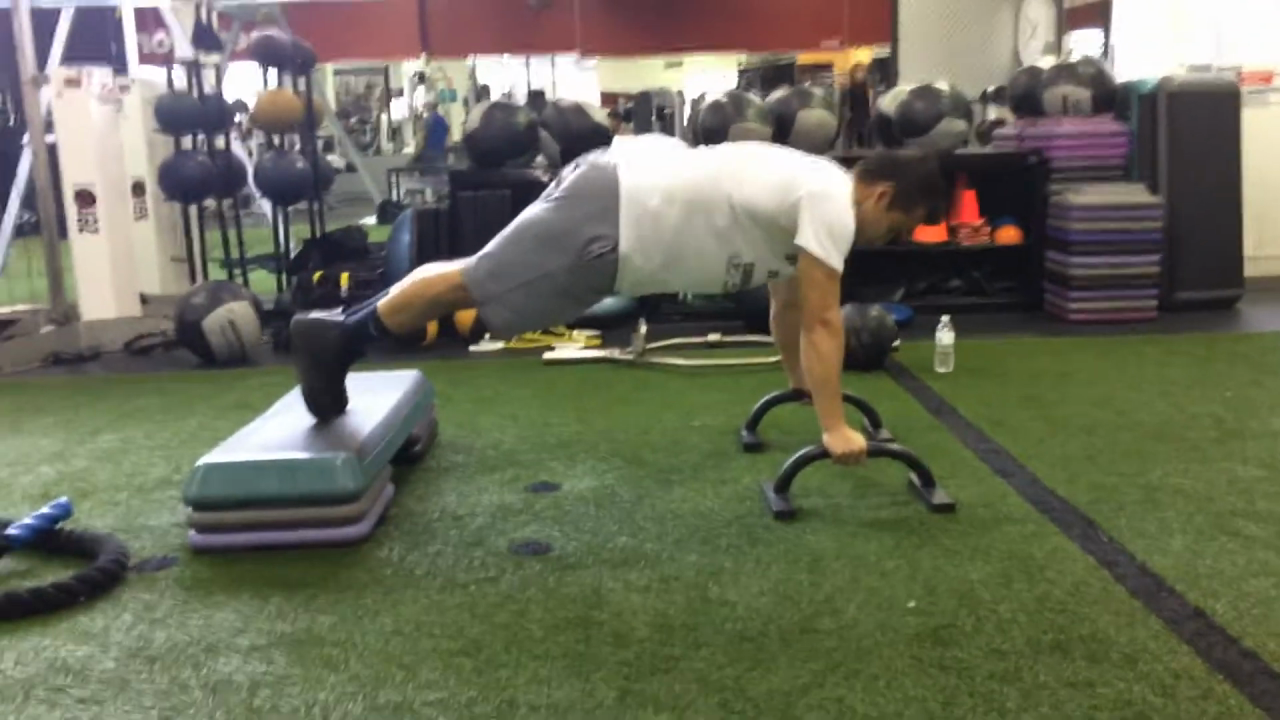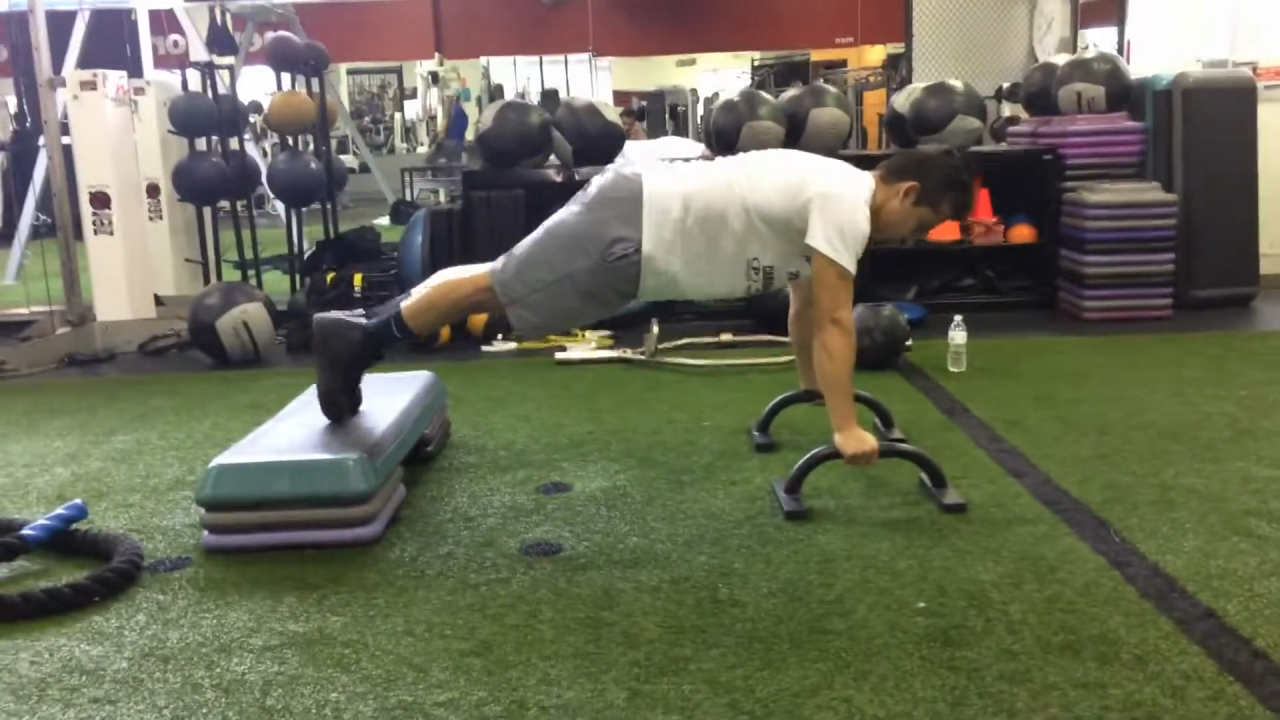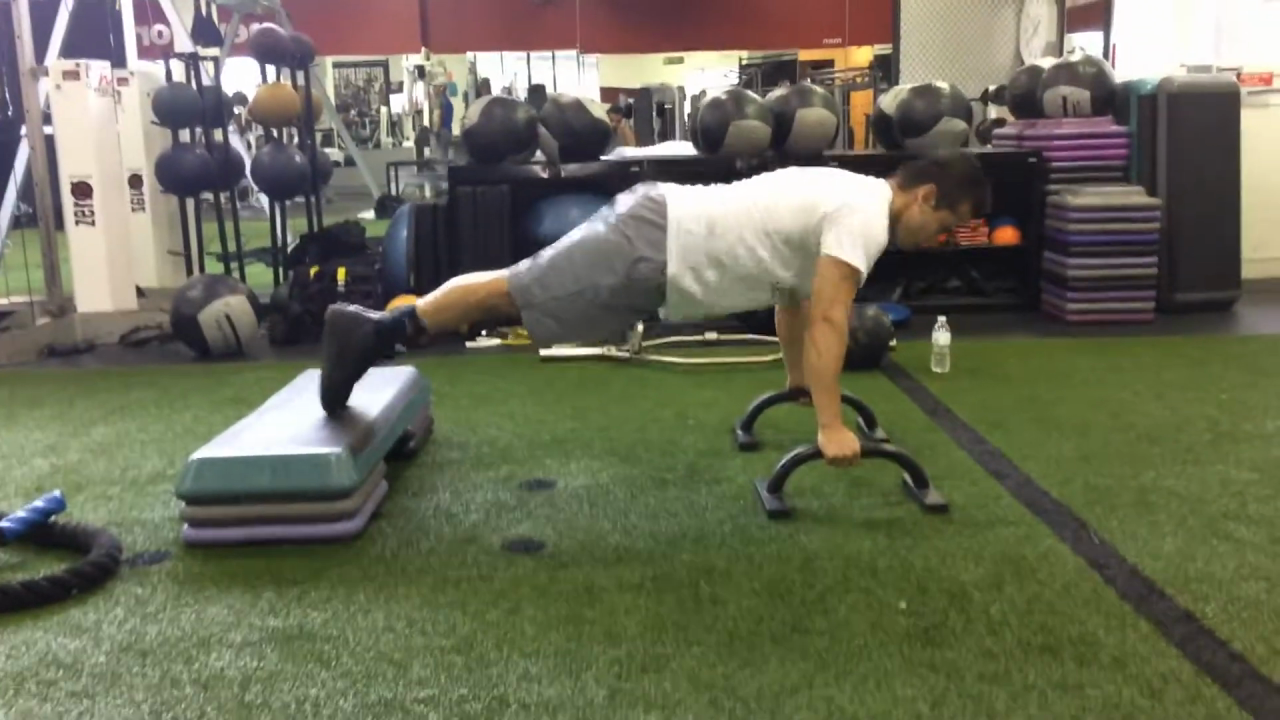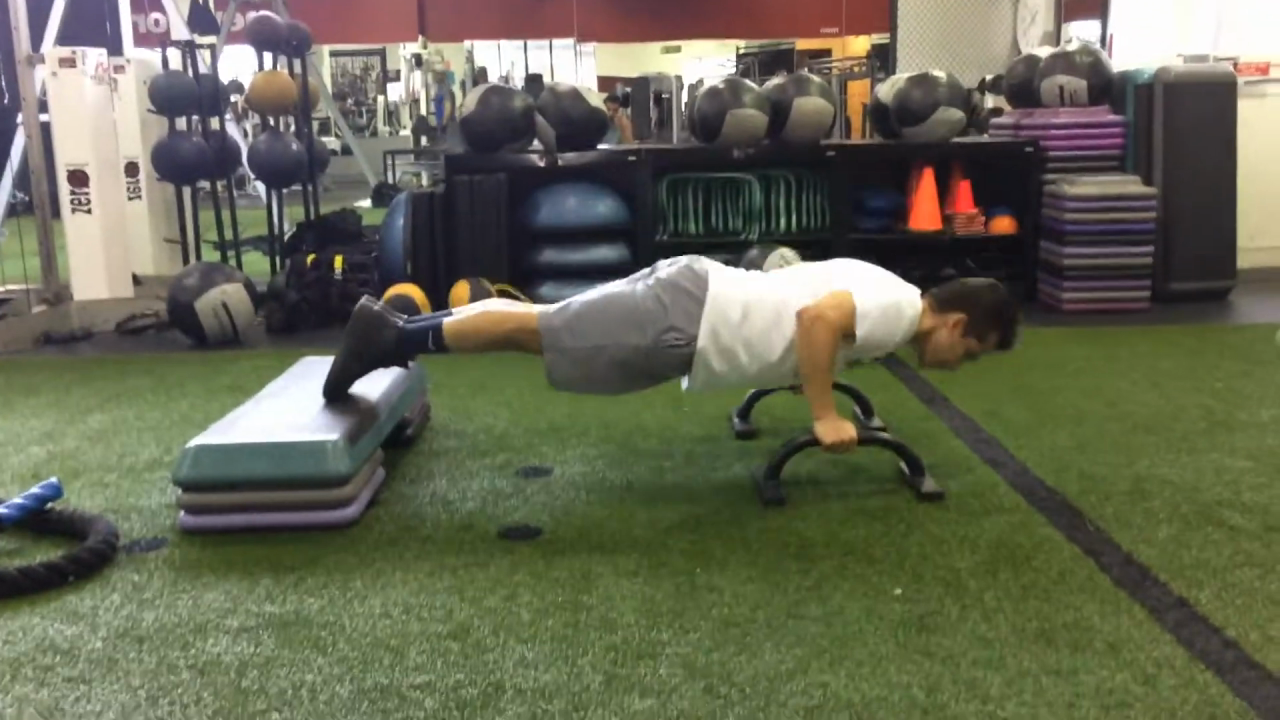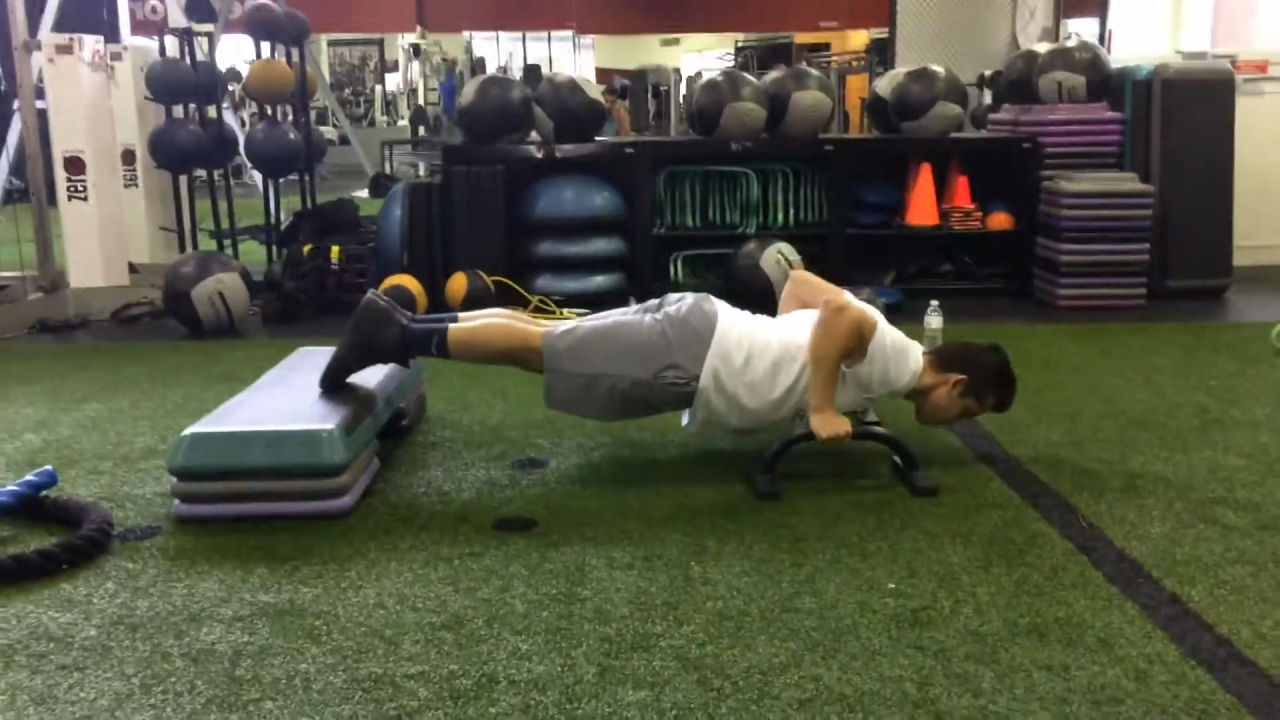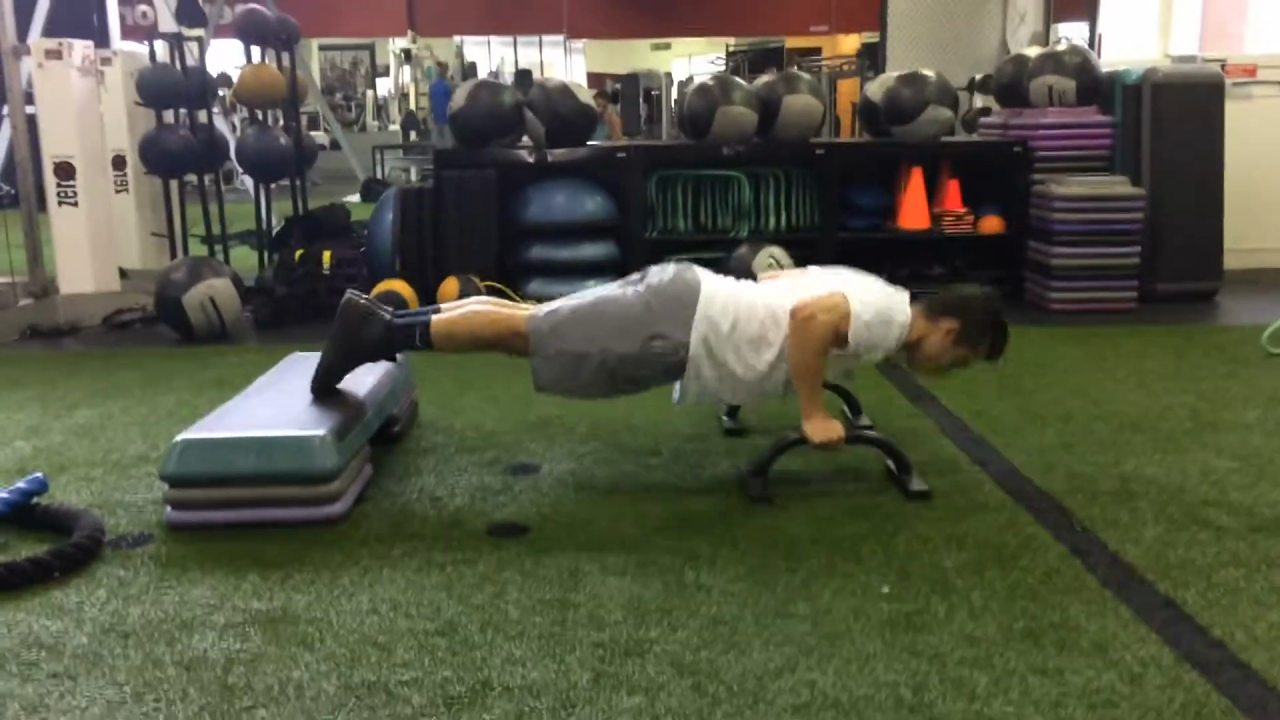
dt=0.4s
person 1, frame 1
left shoulder: (812, 193)
right shoulder: (833, 206)
left elbow: (787, 301)
right elbow: (823, 320)
left wrist: (798, 381)
right wrist: (834, 426)
left hip: (614, 193)
right hip: (610, 220)
left knee: (474, 278)
right knee: (471, 286)
left ankle: (343, 329)
right ankle: (337, 337)
person 1, frame 2
left shoulder: (834, 196)
right shoulder: (847, 204)
left elbow: (807, 305)
right elbow: (834, 320)
left wrist: (811, 384)
right wrist: (846, 427)
left hip: (638, 215)
right hip: (631, 227)
left knee: (497, 280)
right knee: (496, 288)
left ankle: (366, 328)
right ankle: (357, 339)
person 1, frame 3
left shoulder: (851, 198)
right shoulder: (866, 214)
left elbow: (796, 297)
right elbow: (828, 320)
left wrist: (797, 379)
right wrist: (831, 426)
left hip: (657, 227)
right hip: (653, 250)
left knee: (511, 289)
right knee: (511, 295)
left ankle: (377, 325)
right ankle: (371, 332)
person 1, frame 4
left shoulder: (881, 287)
right shoulder: (895, 308)
right elbow: (815, 318)
left wrist: (801, 376)
right wrist: (825, 416)
left hip: (693, 290)
right hip: (686, 321)
left knee: (538, 320)
right knee: (536, 330)
left ankle: (398, 325)
right ankle: (392, 336)
person 1, frame 5
left shoulder: (883, 343)
right shoulder: (895, 361)
left elbow: (799, 278)
right elbow: (840, 311)
right wrist: (819, 407)
left hip: (698, 326)
right hip: (690, 359)
left knee: (542, 335)
right knee: (538, 350)
left ankle: (401, 324)
right ankle: (395, 335)
person 1, frame 6
left shoulder: (875, 301)
right shoulder: (886, 318)
left elbow: (776, 279)
right elbow: (811, 315)
left wrist: (784, 363)
right wrist: (812, 413)
left hip: (688, 299)
right hip: (682, 329)
left knee: (530, 321)
right knee: (525, 331)
left ankle: (383, 321)
right ankle: (377, 329)
